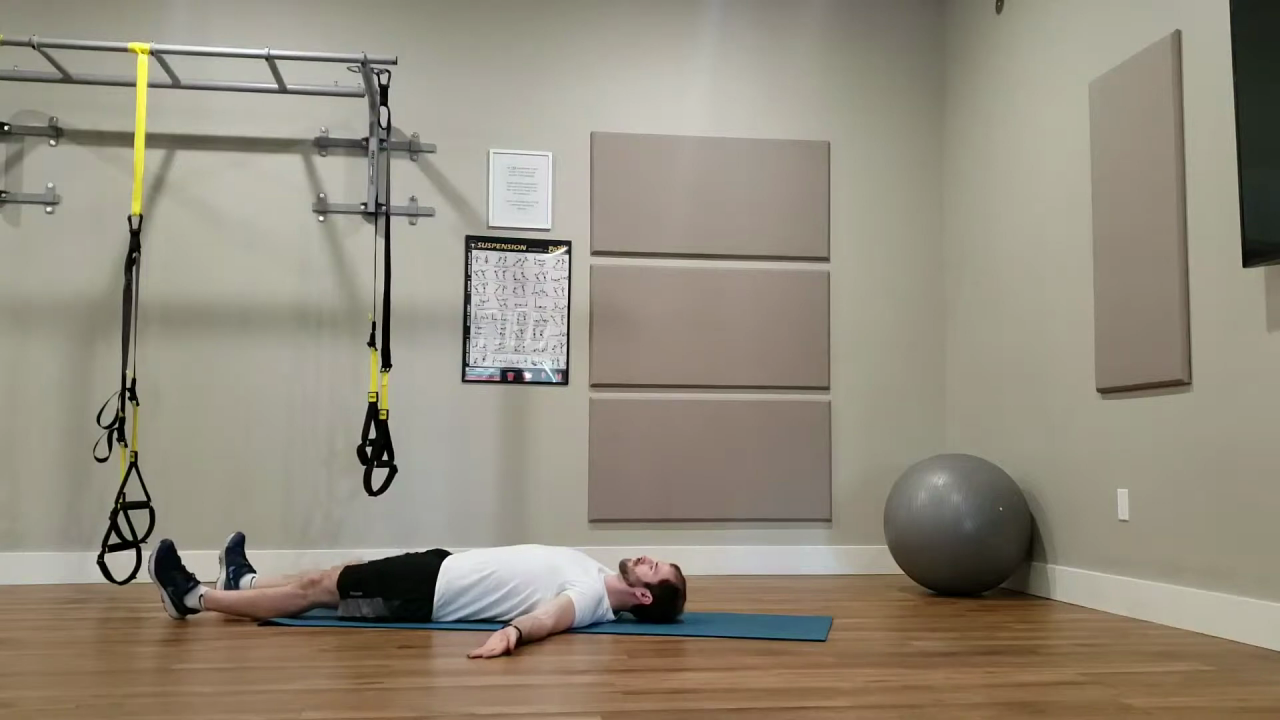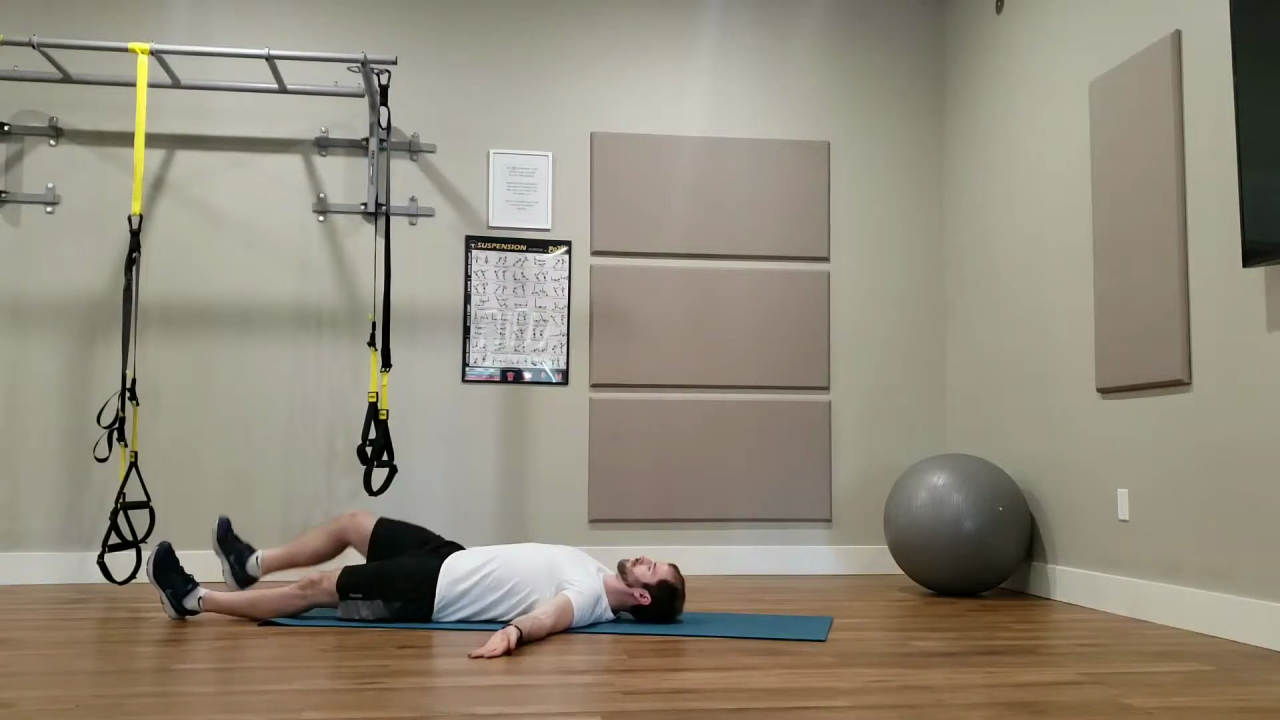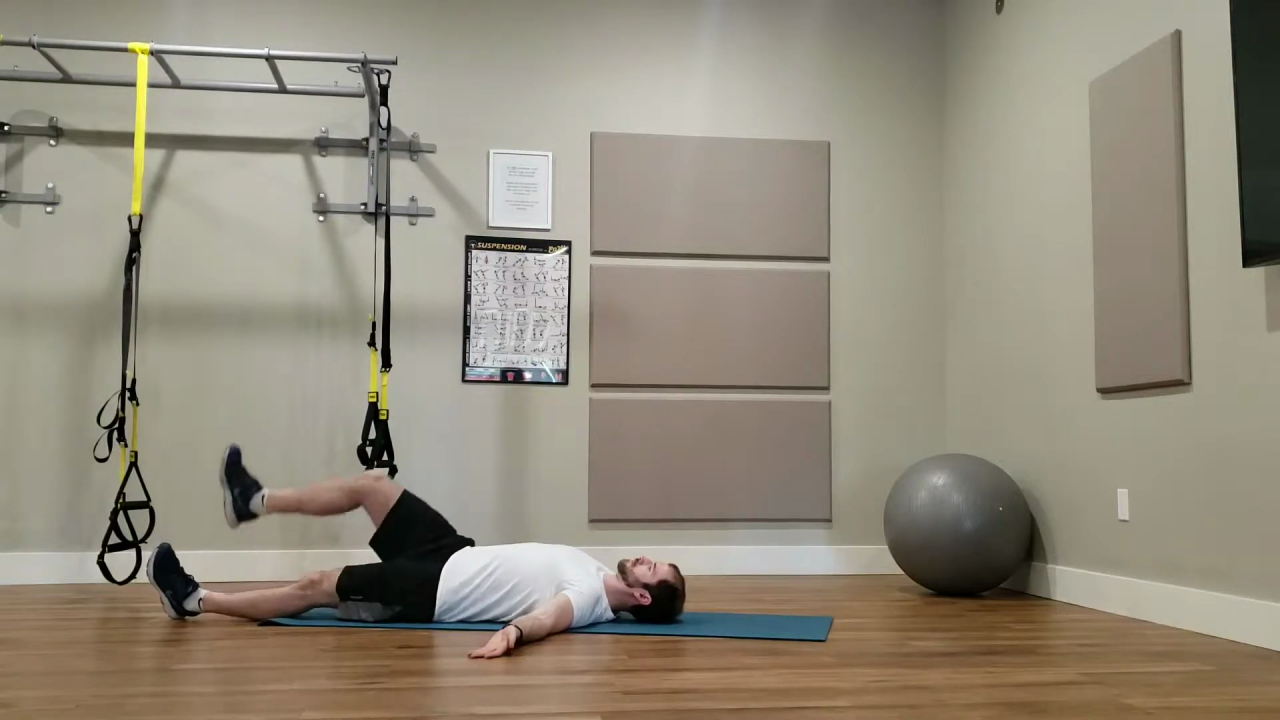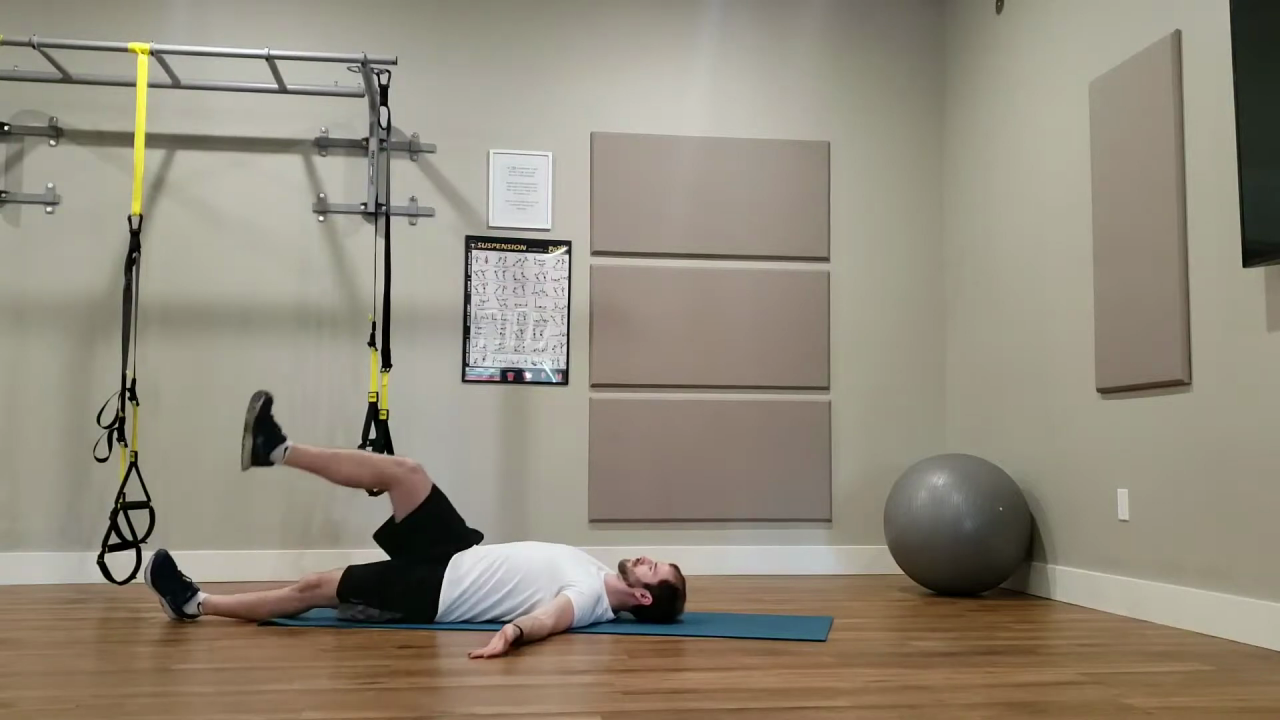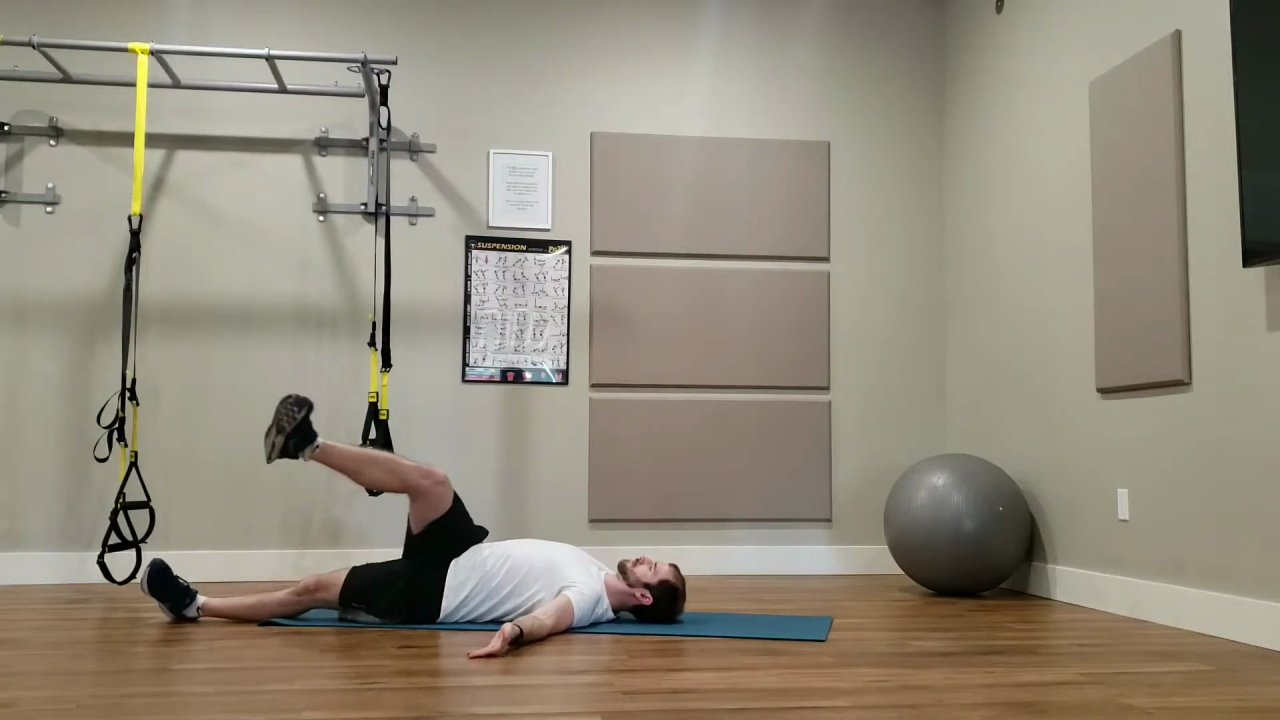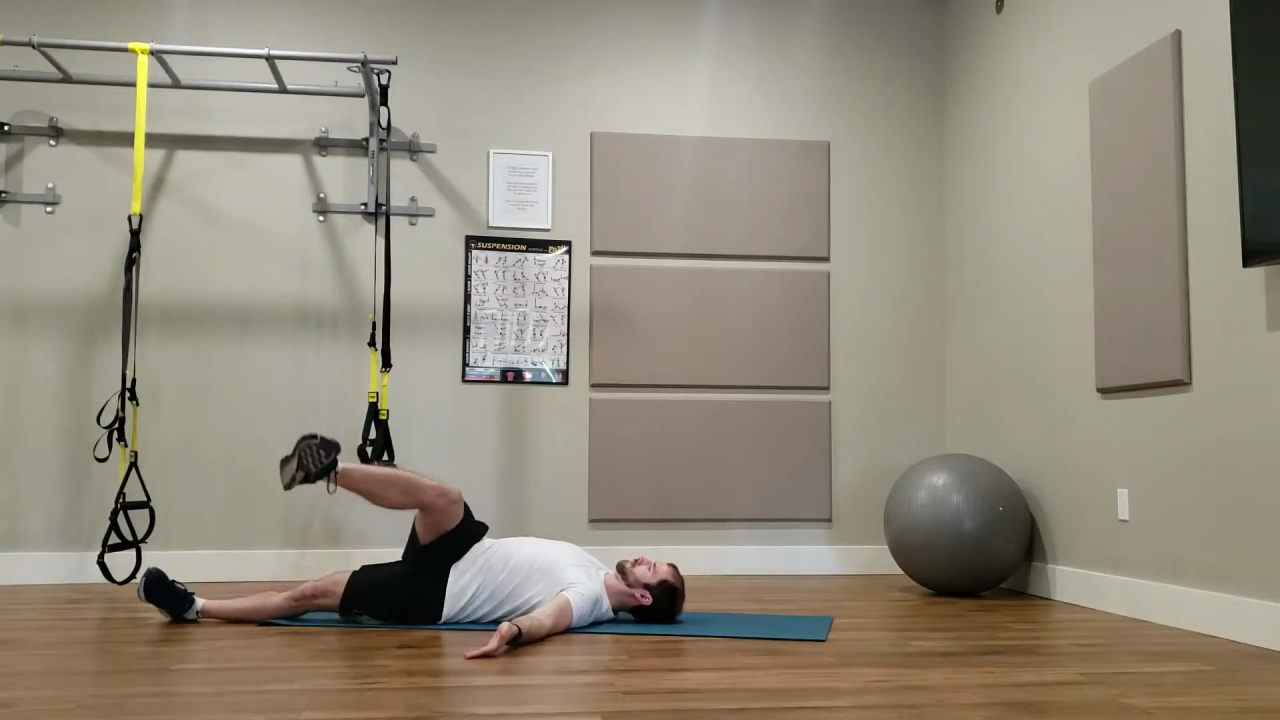
dt=0.2s
person 1, frame 1
left shoulder: (591, 598)
right shoulder: (598, 573)
left elbow: (553, 615)
left wrist: (513, 630)
left hip: (433, 594)
right hip: (446, 565)
left knee: (317, 590)
right knee: (336, 571)
left ankle: (194, 596)
right ankle: (246, 581)
person 1, frame 2
left shoulder: (590, 597)
right shoulder: (596, 571)
left elbow: (552, 614)
left wrist: (514, 631)
left hip: (430, 593)
right hip: (451, 558)
left knee: (315, 588)
right knee: (351, 522)
left ankle: (193, 597)
right ankle: (251, 566)
person 1, frame 3
left shoulder: (589, 599)
right shoulder: (596, 570)
left elbow: (552, 614)
left wrist: (514, 631)
left hip: (430, 594)
right hip: (455, 553)
left knee: (315, 588)
right knee: (372, 485)
left ankle: (193, 599)
right ankle: (254, 501)
person 1, frame 4
left shoulder: (590, 597)
right shoulder: (593, 569)
left elbow: (553, 615)
left wrist: (514, 631)
left hip: (433, 593)
right hip: (460, 551)
left knee: (314, 590)
right knee: (404, 472)
left ankle: (192, 603)
right ankle: (275, 450)
person 1, frame 5
left shoulder: (589, 598)
right shoulder: (596, 570)
left elbow: (552, 616)
left wrist: (514, 632)
left hip: (433, 596)
right hip: (463, 555)
left knee: (340, 566)
right knee: (417, 494)
person 1, frame 6
left shoulder: (589, 598)
right shoulder: (596, 571)
left elbow: (551, 615)
left wrist: (513, 631)
left hip: (436, 597)
right hip: (463, 557)
